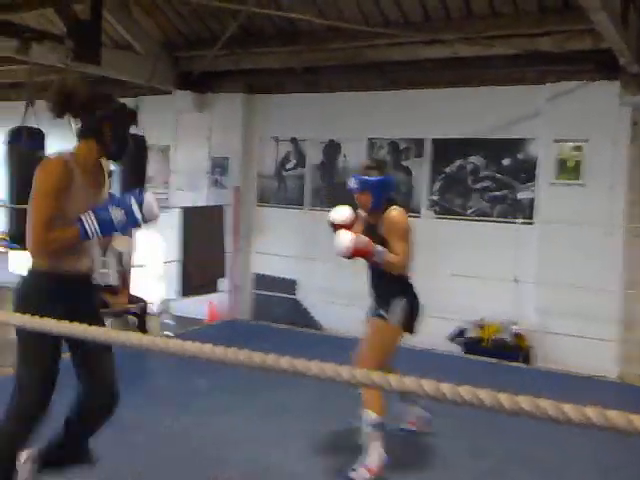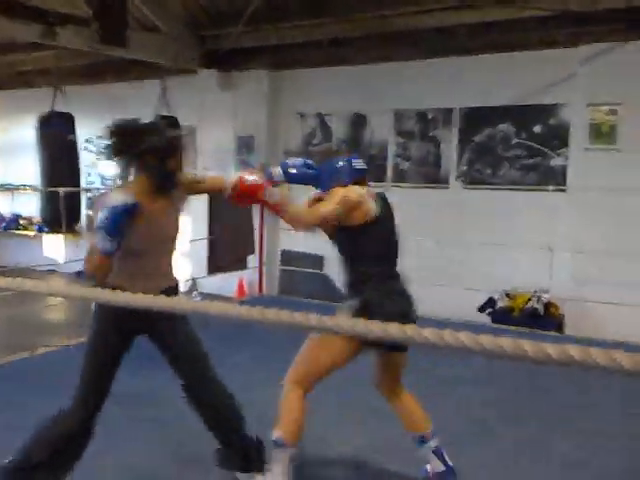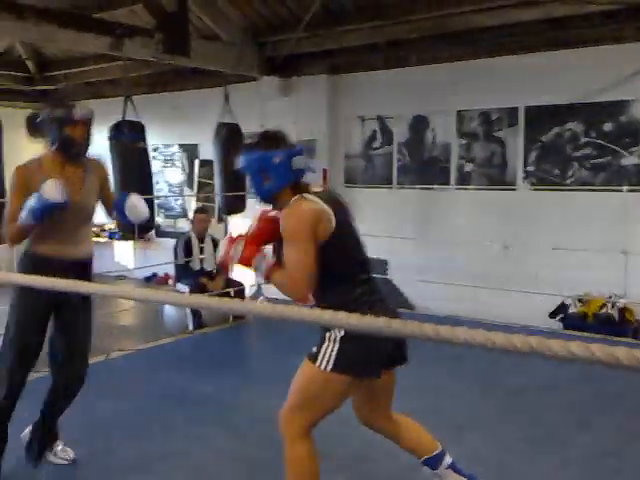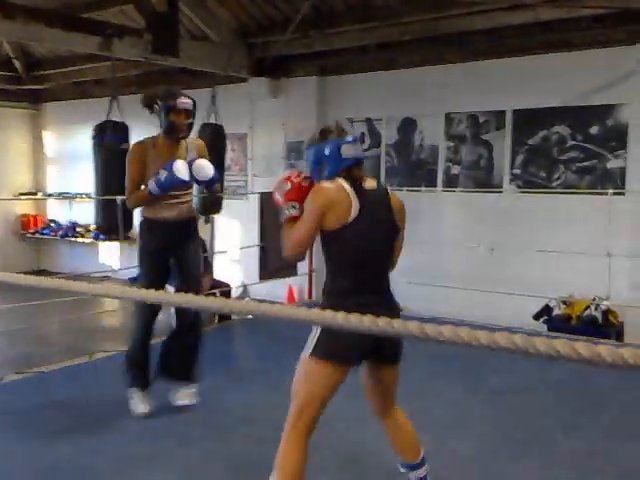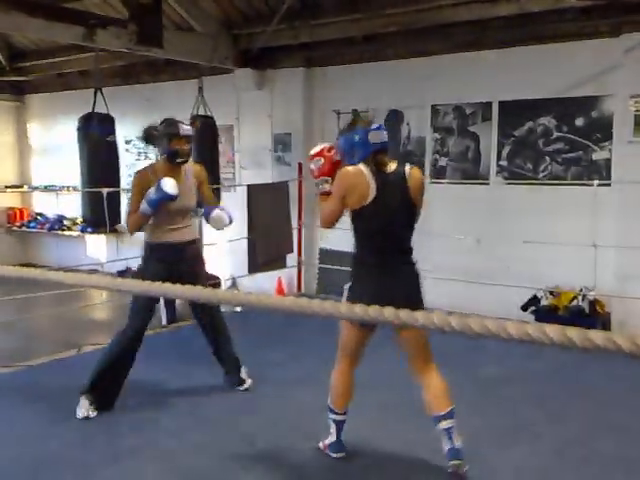
dt=0.7s
person 1, frame 1
left shoulder: (99, 171)
right shoulder: (55, 169)
right elbow: (39, 244)
left wrist: (128, 212)
right wrist: (99, 221)
left hip: (81, 290)
right hip: (44, 293)
left knee: (102, 394)
person 1, frame 2
left shoulder: (177, 189)
right shoulder: (115, 204)
left elbow: (225, 186)
right elbow: (94, 274)
right wrist: (108, 234)
right hip: (116, 306)
left knee: (209, 393)
right knee: (85, 406)
person 1, frame 3
left shoulder: (96, 169)
left elbow: (112, 206)
left wrist: (127, 208)
right wrist: (34, 213)
left hip: (79, 275)
right hip: (37, 274)
left knee: (73, 373)
left ankle: (44, 438)
person 1, frame 4
left shoulder: (197, 147)
right shoulder: (142, 149)
left elbow: (211, 193)
right elbow: (130, 200)
left wrist: (209, 180)
right wrist: (159, 184)
left hip: (186, 230)
right hip: (154, 233)
left knee: (192, 307)
right knee: (148, 309)
left ankle: (182, 377)
right ankle: (139, 384)
person 1, frame 5
left shoulder: (196, 173)
right shoulder: (145, 177)
left elbow: (211, 207)
right elbow: (132, 226)
left wrist: (220, 215)
right wrist: (152, 202)
left hip: (189, 253)
right hip: (156, 256)
left knee: (210, 317)
right knee: (135, 326)
left ankle: (234, 371)
right ankle: (94, 393)
person 2, frame 1
left shoulder: (395, 218)
right shoulder: (366, 216)
left elbow: (400, 265)
right elbow: (356, 251)
left wrist: (369, 248)
right wrist: (345, 234)
left hip: (398, 301)
right hip: (384, 299)
left knee: (365, 367)
right knee: (377, 366)
left ankle: (374, 452)
right ankle: (416, 414)
person 2, frame 2
left shoulder: (351, 198)
right shoulder: (376, 201)
left elbow: (306, 220)
left wrist: (264, 190)
left hip: (368, 308)
right hip: (399, 307)
left knee: (295, 382)
right knee: (392, 389)
person 2, frame 3
left shoulder: (298, 213)
right shoulder: (325, 198)
left elbow: (301, 290)
left wrist: (257, 260)
right wrist: (268, 239)
left hip: (353, 332)
right hip: (380, 322)
left knee: (293, 424)
right knee: (379, 418)
person 2, frame 4
left shoulder: (326, 193)
right shoulder: (393, 200)
left elbow: (291, 250)
left wrist: (289, 208)
left hip: (343, 317)
right hip: (385, 316)
left knee: (298, 423)
right knee: (387, 409)
person 2, frame 5
left shoulder: (349, 175)
right shoulder: (414, 176)
left elbow: (327, 221)
left wrist: (324, 181)
left hip: (367, 285)
right hip: (405, 282)
left knee: (346, 360)
right knee: (425, 367)
left ankle: (335, 439)
right ankle: (452, 447)
